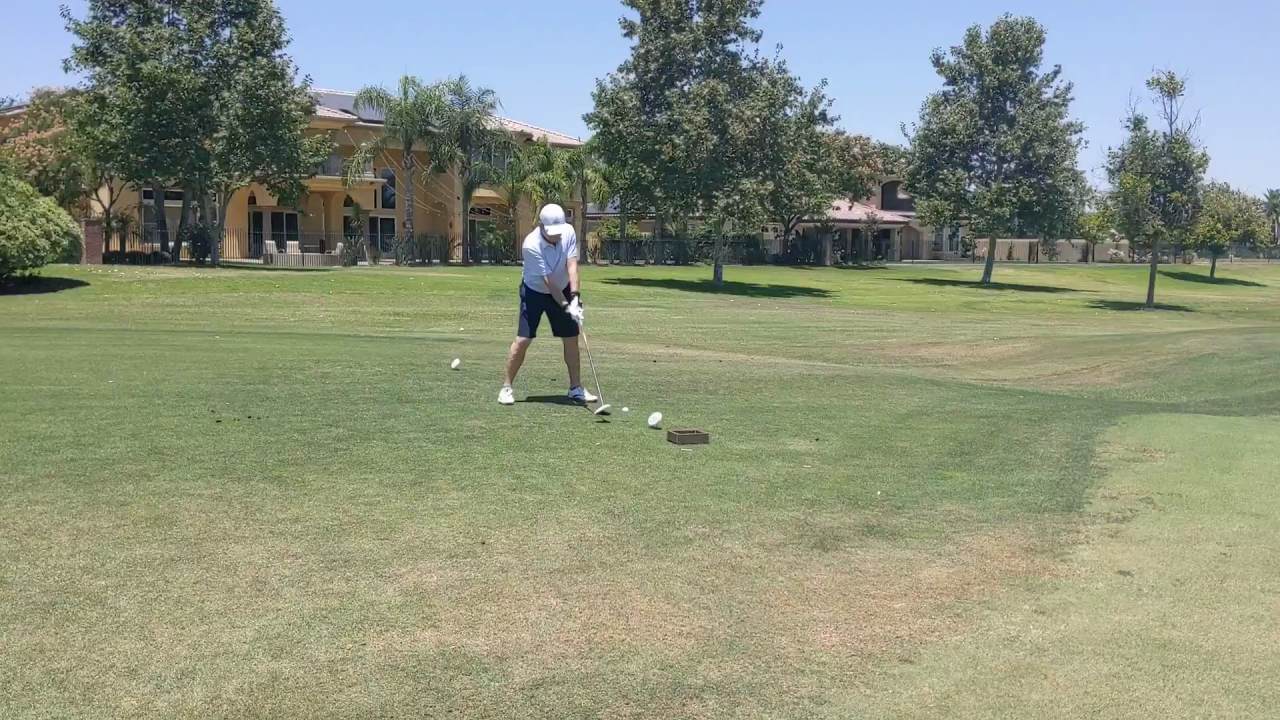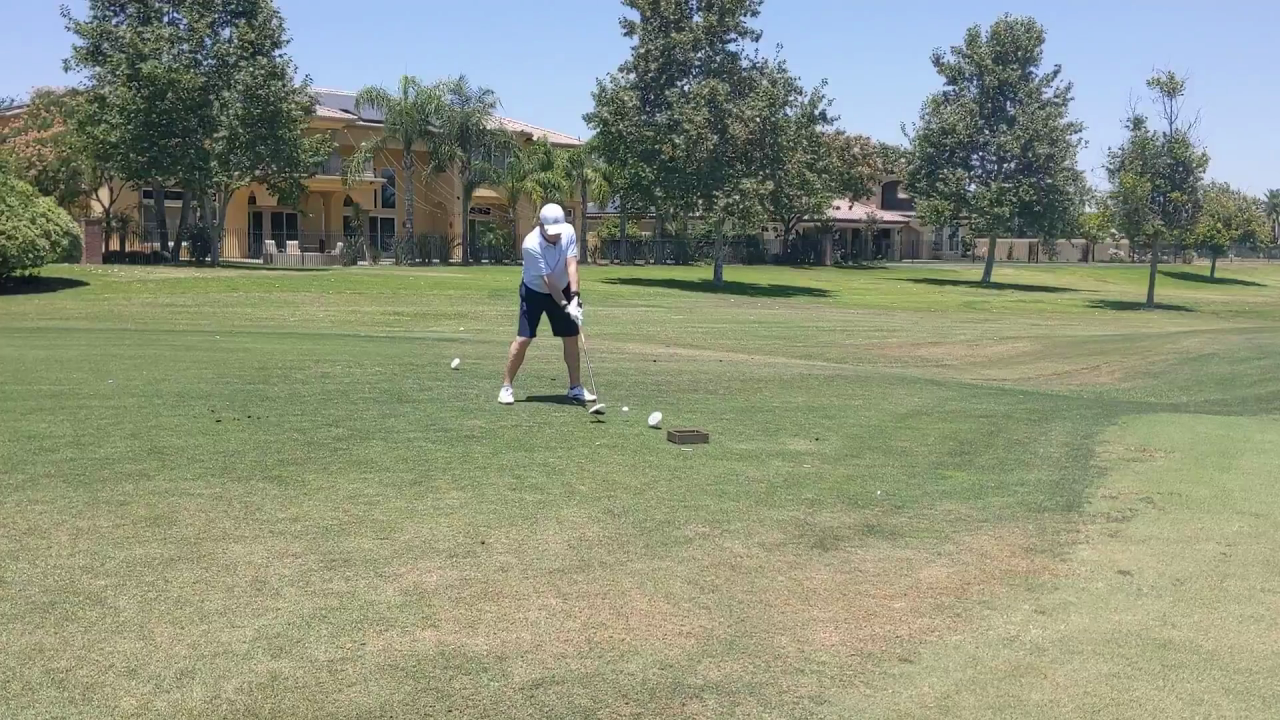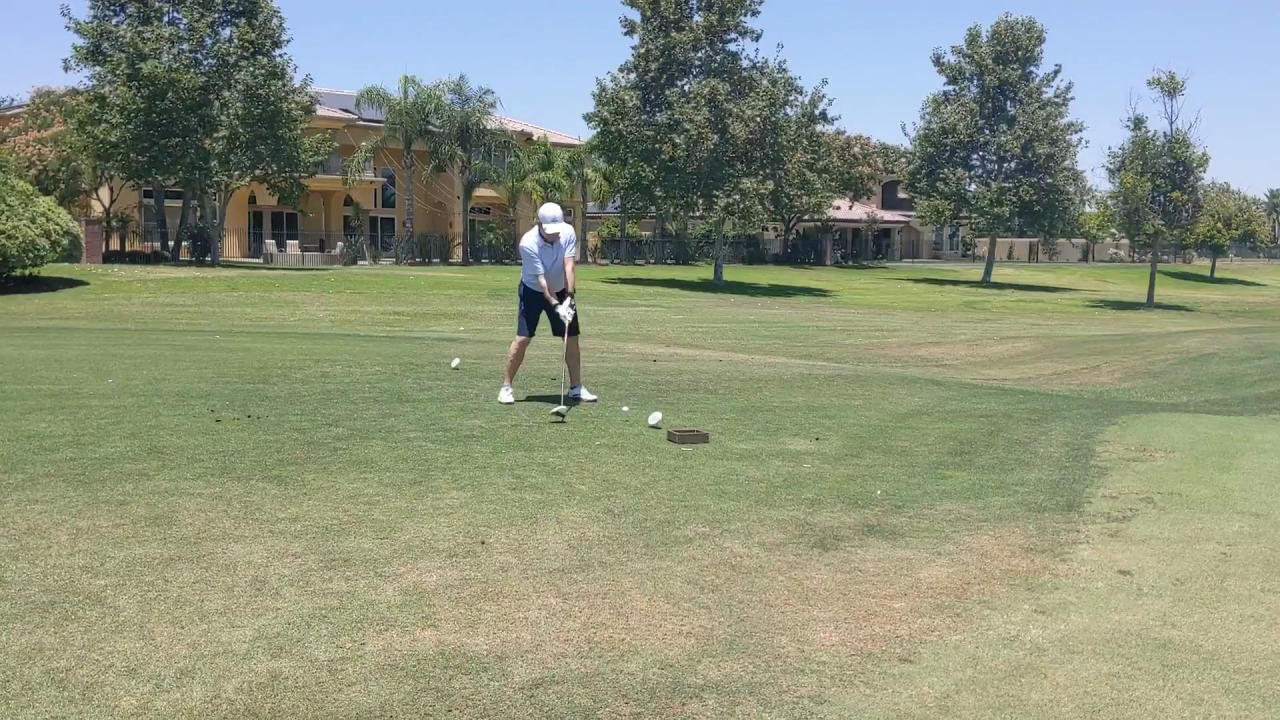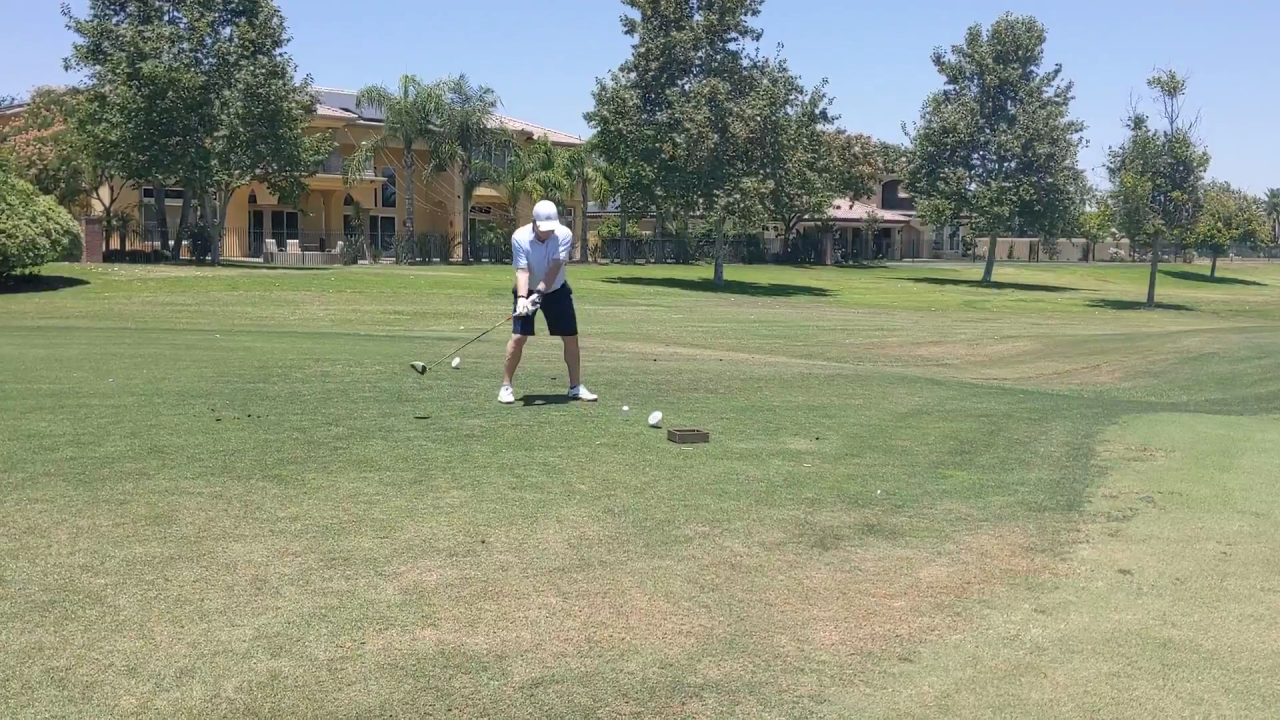
dt=0.2s
person 1, frame 1
left shoulder: (569, 232)
right shoulder: (531, 245)
left elbow: (572, 266)
right elbow: (548, 280)
left wrist: (575, 296)
right wrist: (566, 305)
left hip: (562, 291)
right hip: (534, 293)
left knee: (571, 338)
right knee: (523, 340)
left ankle: (575, 388)
right ankle: (507, 387)
person 1, frame 2
left shoulder: (569, 232)
right shoulder: (531, 245)
left elbow: (571, 266)
right elbow: (547, 280)
left wrist: (575, 296)
right wrist: (565, 305)
left hip: (562, 290)
right hip: (534, 292)
left knee: (571, 338)
right knee: (523, 339)
left ankle: (575, 387)
right ankle: (507, 386)
person 1, frame 3
left shoulder: (568, 232)
right shoulder: (528, 244)
left elbow: (569, 266)
right elbow: (541, 279)
left wrist: (569, 297)
right wrist: (556, 306)
left hip: (560, 291)
right hip: (533, 292)
left knee: (572, 337)
right knee: (522, 339)
left ankle: (576, 387)
right ankle: (507, 386)
person 1, frame 4
left shoulder: (564, 234)
right shoulder: (520, 237)
left elbow: (553, 270)
right elbow: (522, 272)
left wrist: (537, 295)
right wrist: (522, 298)
left hip: (556, 289)
right hip: (528, 290)
left knee: (571, 338)
right knee: (518, 337)
left ankle: (576, 387)
right ankle: (506, 386)
